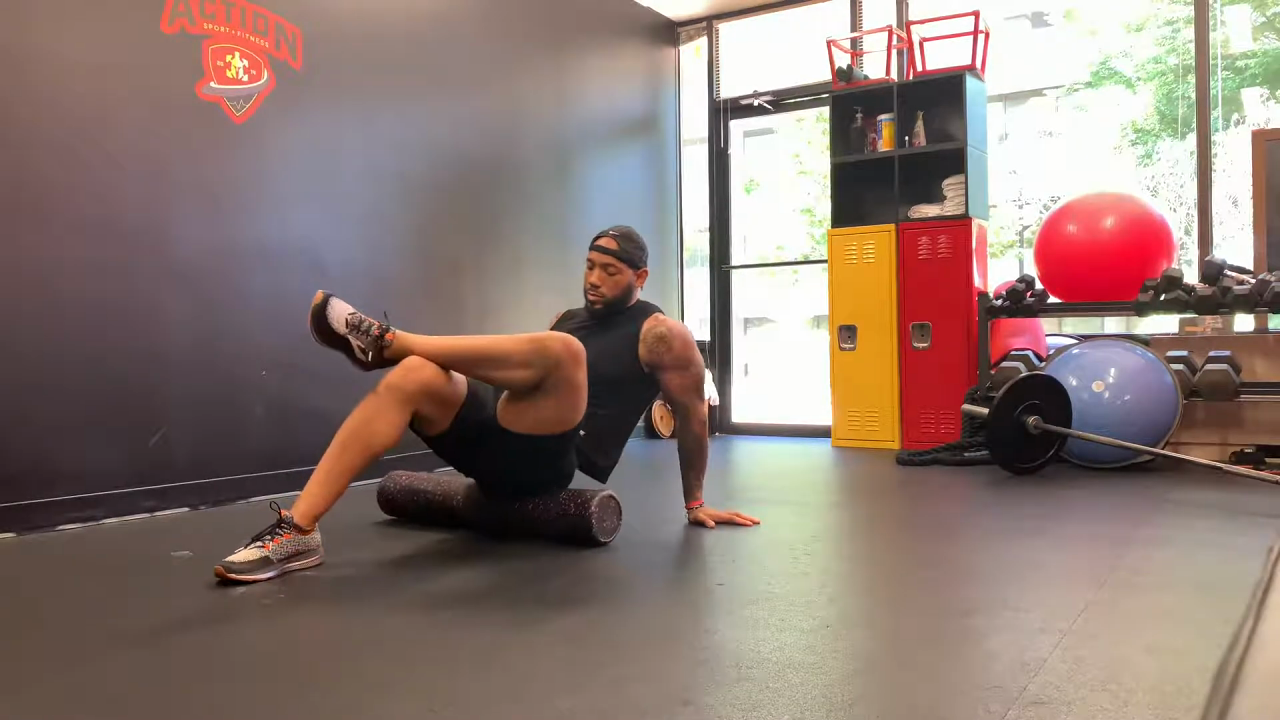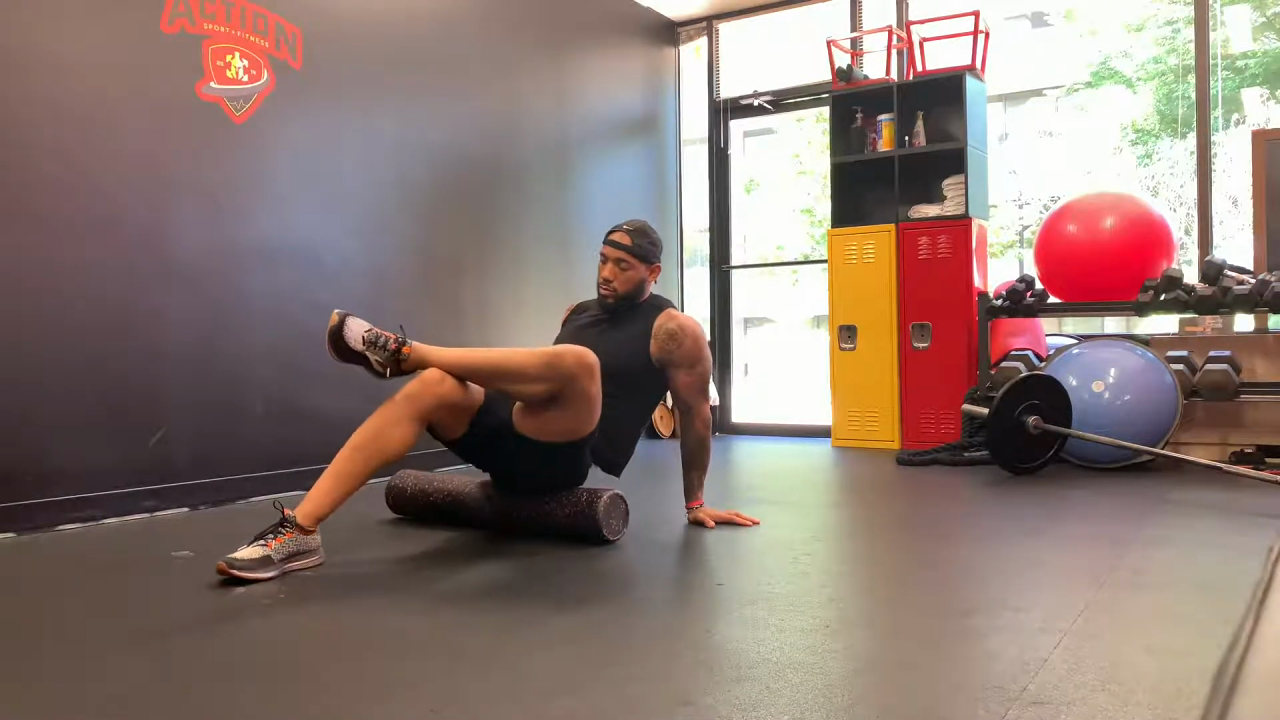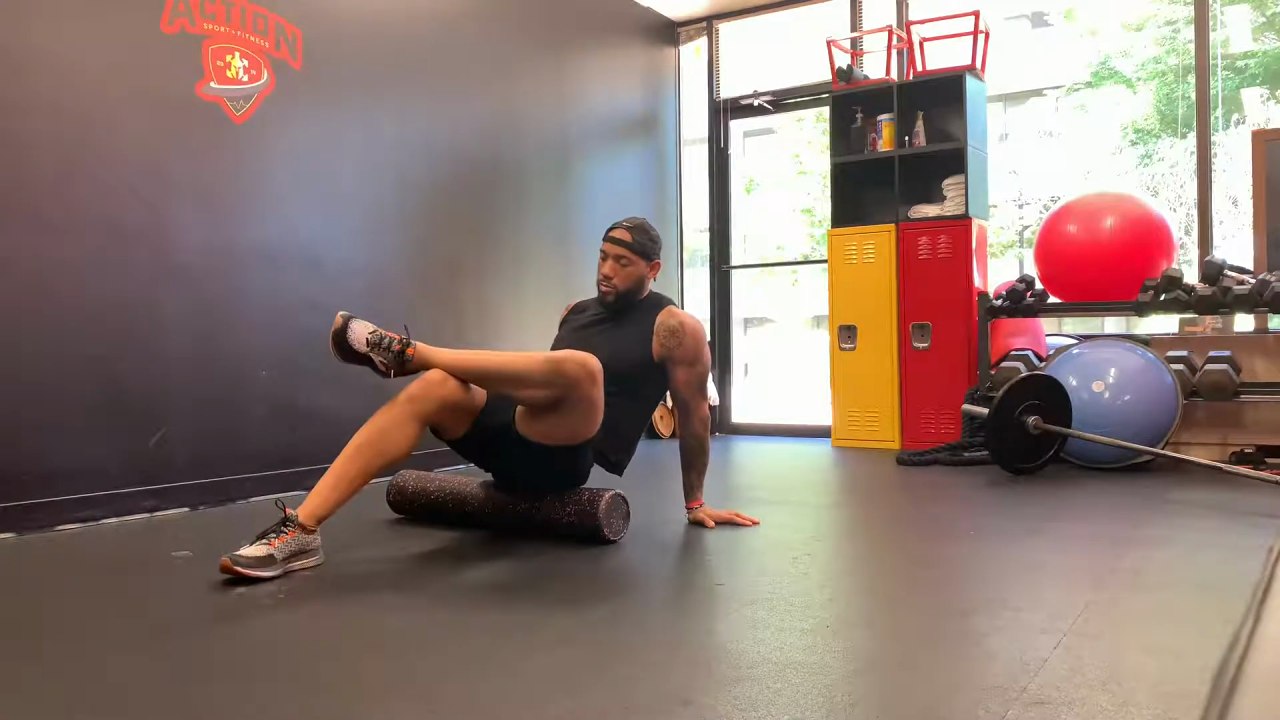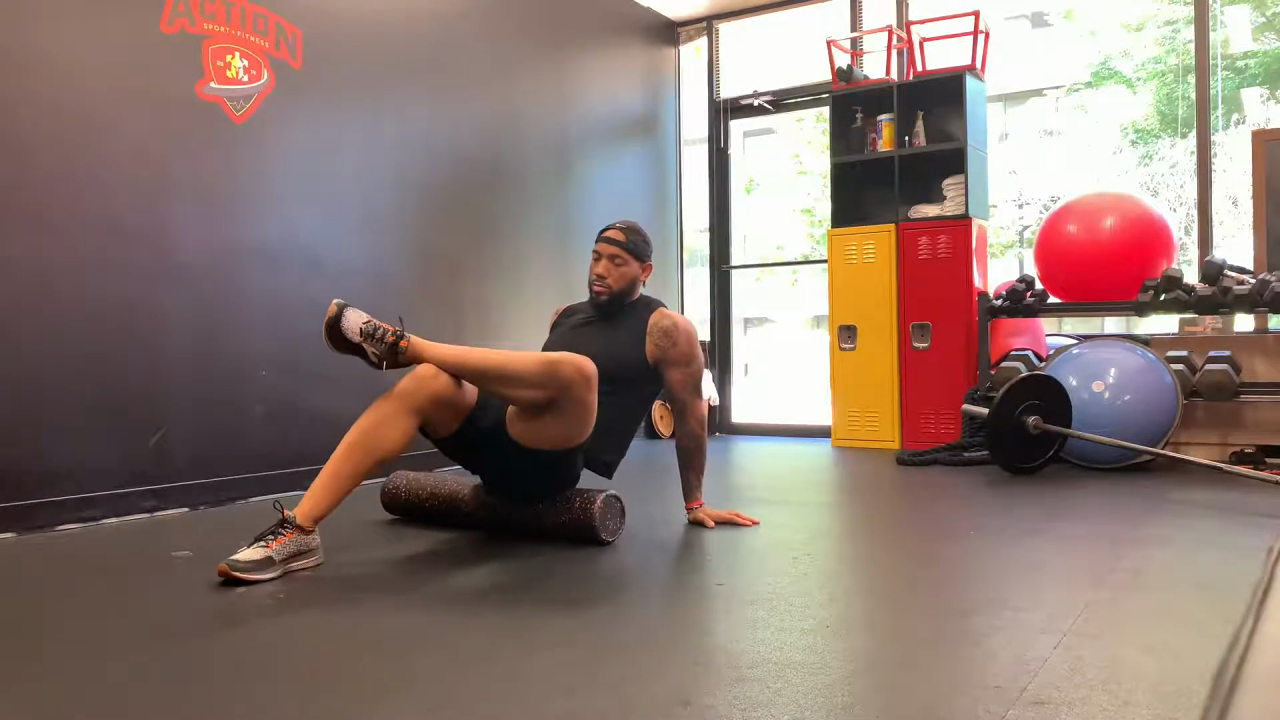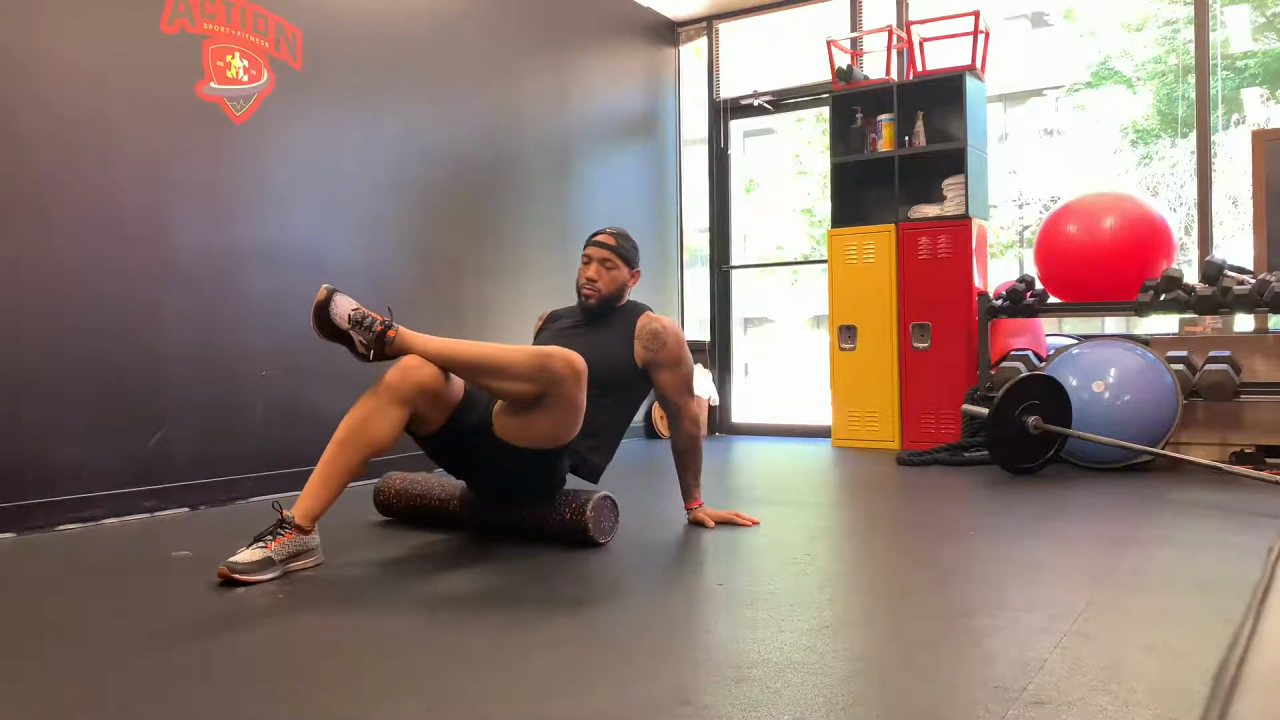
dt=0.3s
person 1, frame 1
left shoulder: (661, 335)
right shoulder: (568, 318)
left elbow: (692, 415)
left wrist: (694, 502)
left hip: (546, 459)
right hip: (497, 436)
left knee: (561, 348)
right knee: (414, 378)
left ankle: (387, 340)
right ankle: (297, 530)
person 1, frame 2
left shoulder: (673, 330)
right shoulder: (579, 313)
left elbow: (695, 415)
left wrist: (695, 503)
left hip: (560, 458)
right hip: (512, 431)
left knee: (578, 361)
right knee: (431, 388)
left ankle: (406, 350)
right ankle: (300, 530)
person 1, frame 3
left shoulder: (673, 328)
right shoulder: (577, 313)
left elbow: (694, 413)
left wrist: (695, 503)
left hip: (564, 457)
right hip: (514, 429)
left knee: (581, 366)
right knee: (433, 389)
left ankle: (410, 351)
right ankle: (301, 529)
person 1, frame 4
left shoulder: (664, 329)
right shoulder: (567, 316)
left elbow: (690, 414)
left wrist: (695, 503)
left hip: (554, 460)
right hip: (505, 430)
left knee: (575, 370)
right knee: (425, 383)
left ankle: (403, 343)
right ankle: (299, 530)
person 1, frame 5
left shoulder: (653, 333)
right shoulder: (552, 320)
left elbow: (684, 416)
left wrist: (693, 502)
left hip: (539, 463)
right hip: (486, 437)
left knee: (565, 364)
right knee: (411, 374)
left ankle: (390, 335)
right ankle: (297, 532)
